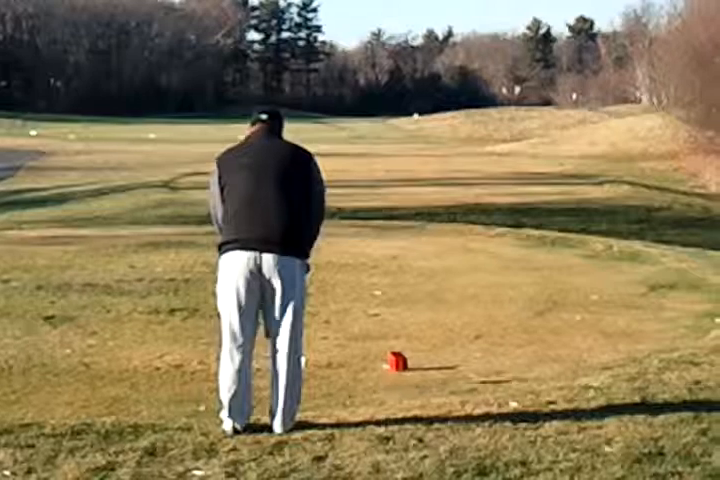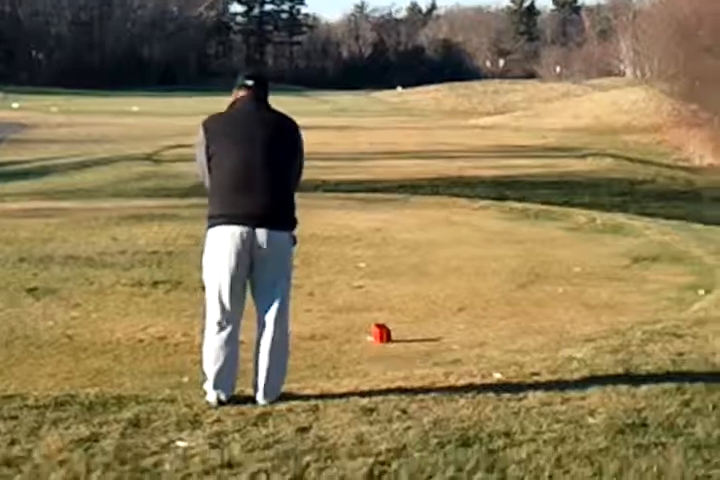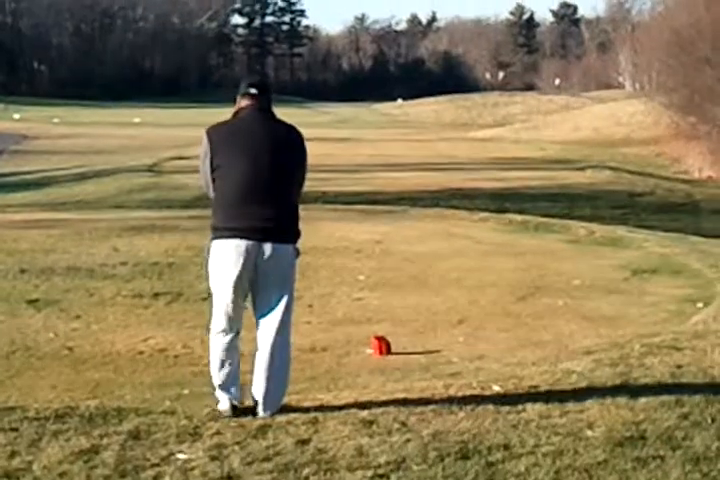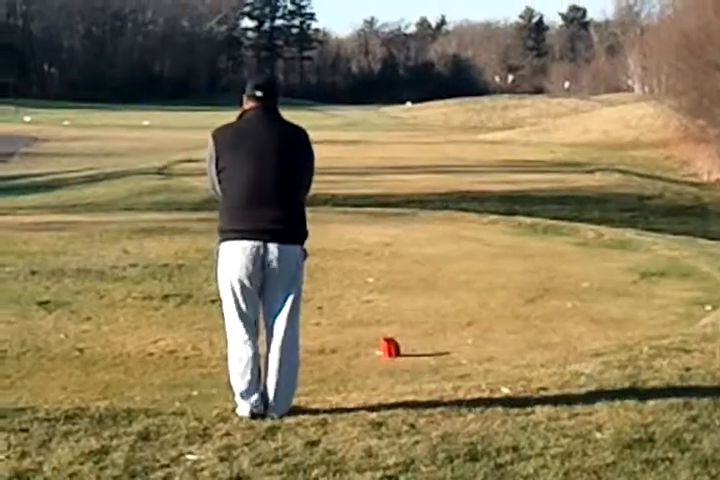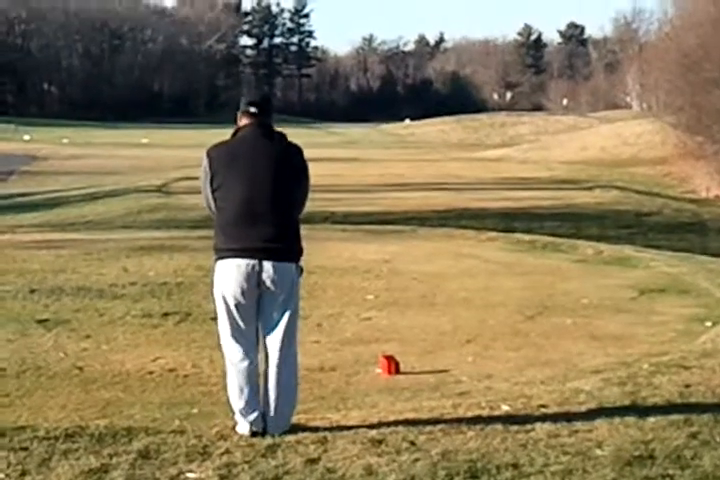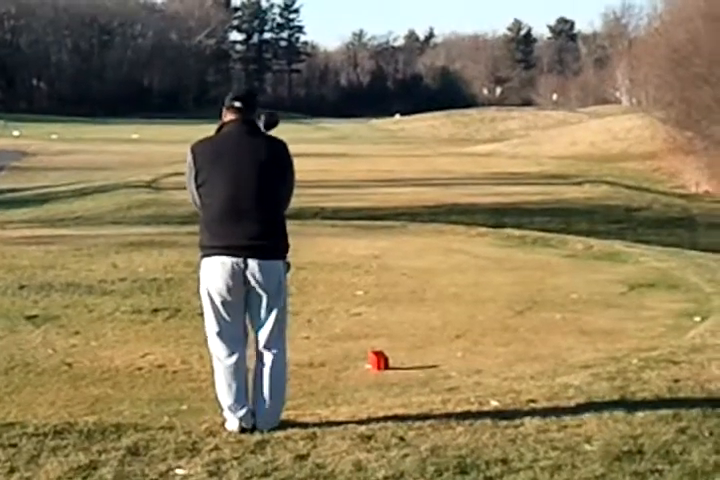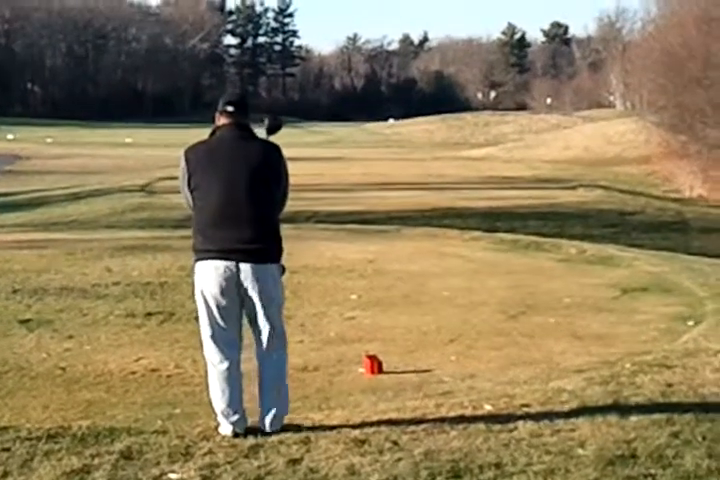
dt=0.3s
person 1, frame 1
left shoulder: (226, 160)
right shoulder: (301, 158)
left elbow: (218, 217)
right elbow: (315, 213)
left hip: (237, 254)
right hip: (285, 257)
left knee: (235, 342)
right knee: (287, 343)
left ankle: (234, 418)
right ankle: (283, 419)
person 1, frame 2
left shoulder: (212, 126)
right shoulder: (287, 127)
left elbow: (207, 177)
left hip: (226, 227)
right hip: (275, 228)
left knee: (222, 315)
right knee: (273, 314)
left ankle: (218, 390)
right ankle: (267, 391)
person 1, frame 3
left shoulder: (216, 135)
right shoulder: (292, 137)
left elbow: (210, 187)
left hip: (231, 239)
right hip: (278, 241)
left knee: (225, 324)
right knee: (274, 327)
left ankle: (227, 397)
right ankle: (267, 402)
person 1, frame 4
left shoulder: (222, 137)
right shoulder: (297, 137)
left elbow: (217, 188)
right elbow: (303, 188)
left hip: (238, 242)
right hip: (286, 243)
left knee: (241, 329)
right knee: (282, 328)
left ankle: (249, 402)
right ankle: (277, 404)
person 1, frame 5
left shoulder: (216, 155)
right shoulder: (292, 154)
left elbow: (212, 206)
right elbow: (298, 205)
left hip: (233, 260)
right hip: (281, 260)
left knee: (239, 348)
right knee: (281, 346)
left ankle: (248, 420)
right ankle: (277, 421)
person 1, frame 6
left shoulder: (200, 151)
right shoulder: (276, 150)
left elbow: (198, 201)
right elbow: (284, 199)
left hip: (219, 257)
right hip: (267, 257)
left knee: (227, 343)
right knee: (270, 343)
left ankle: (238, 417)
right ankle: (266, 418)
person 1, frame 7
left shoulder: (193, 156)
right shoulder: (269, 153)
left elbow: (192, 203)
right elbow: (279, 203)
left hip: (212, 261)
right hip: (261, 261)
left knee: (221, 348)
right knee: (271, 344)
left ankle: (231, 422)
right ankle: (271, 420)
